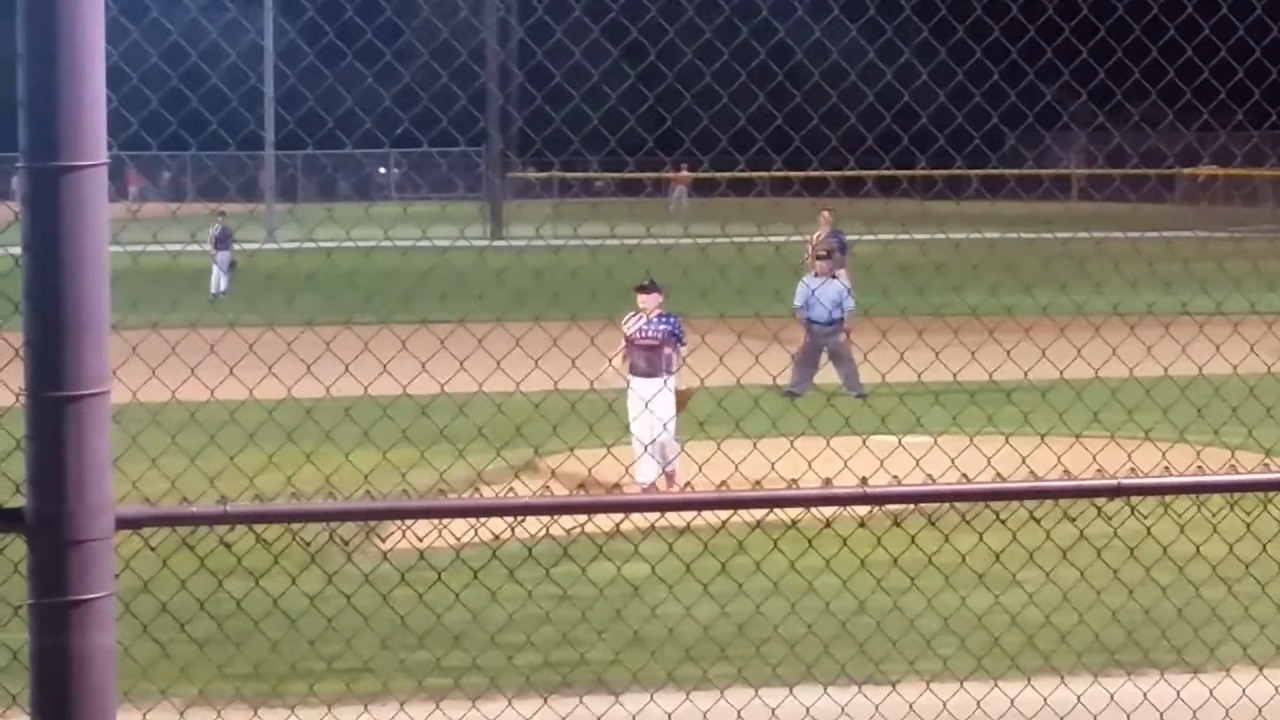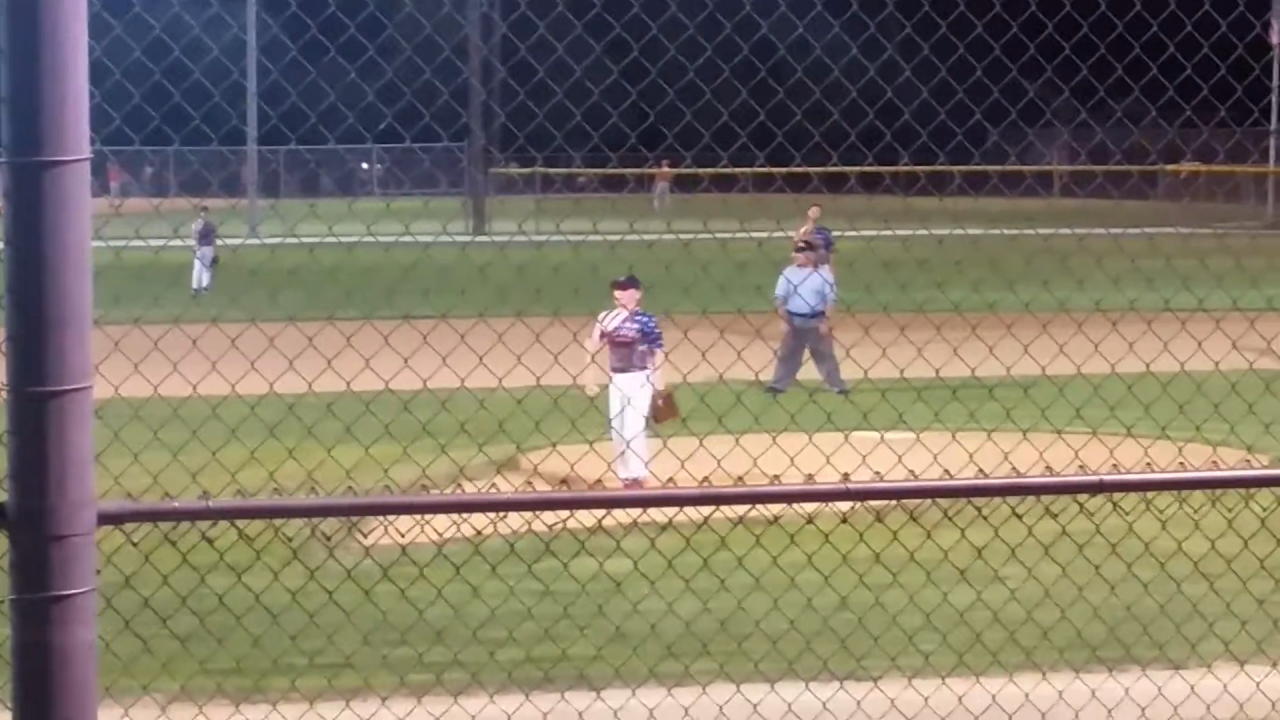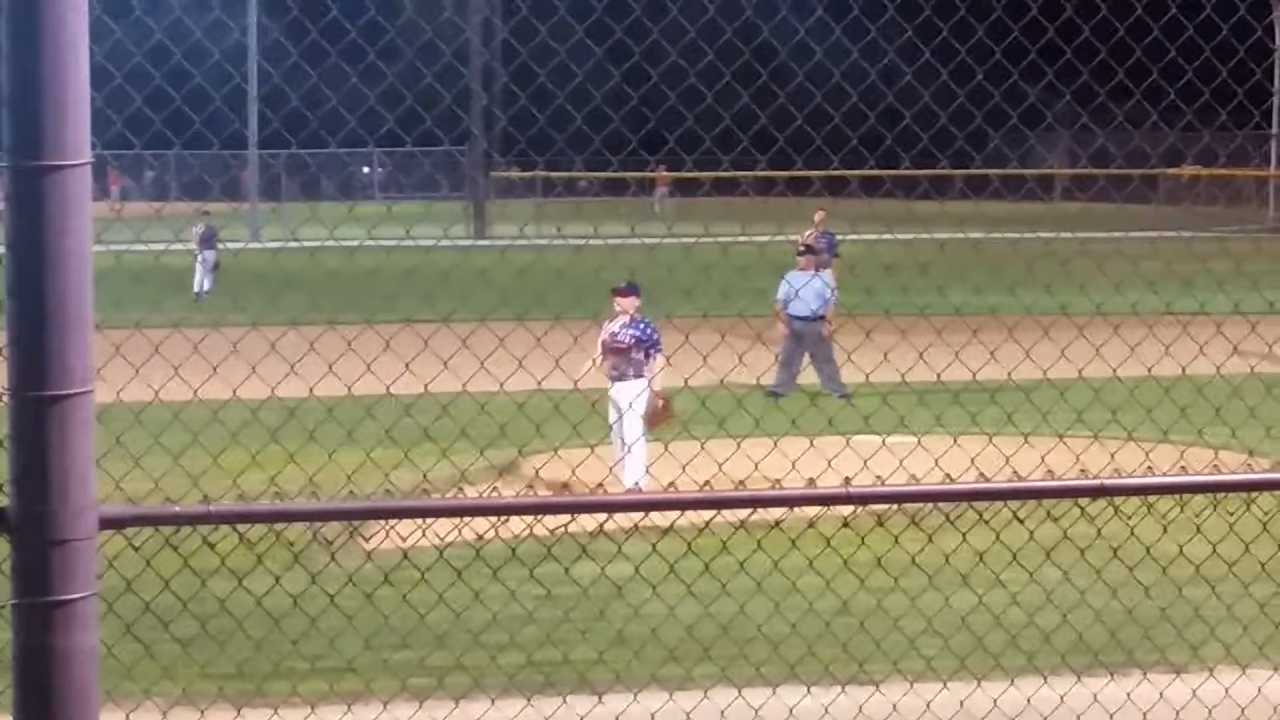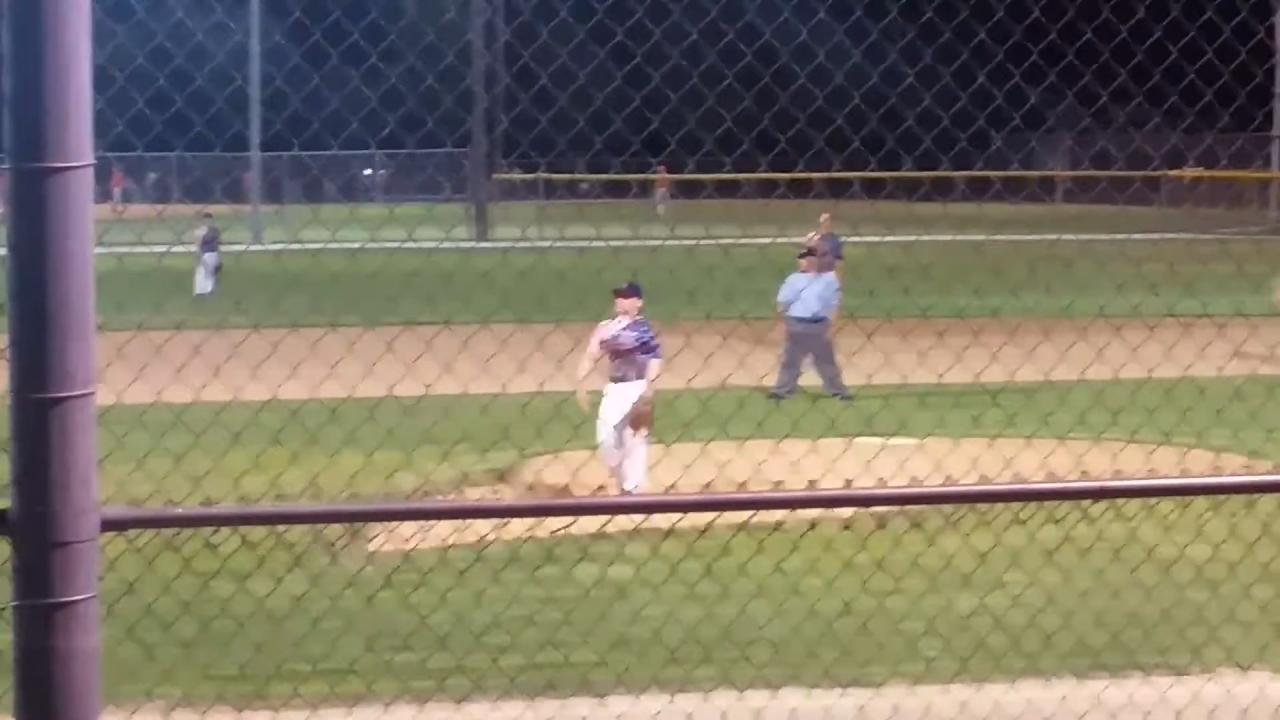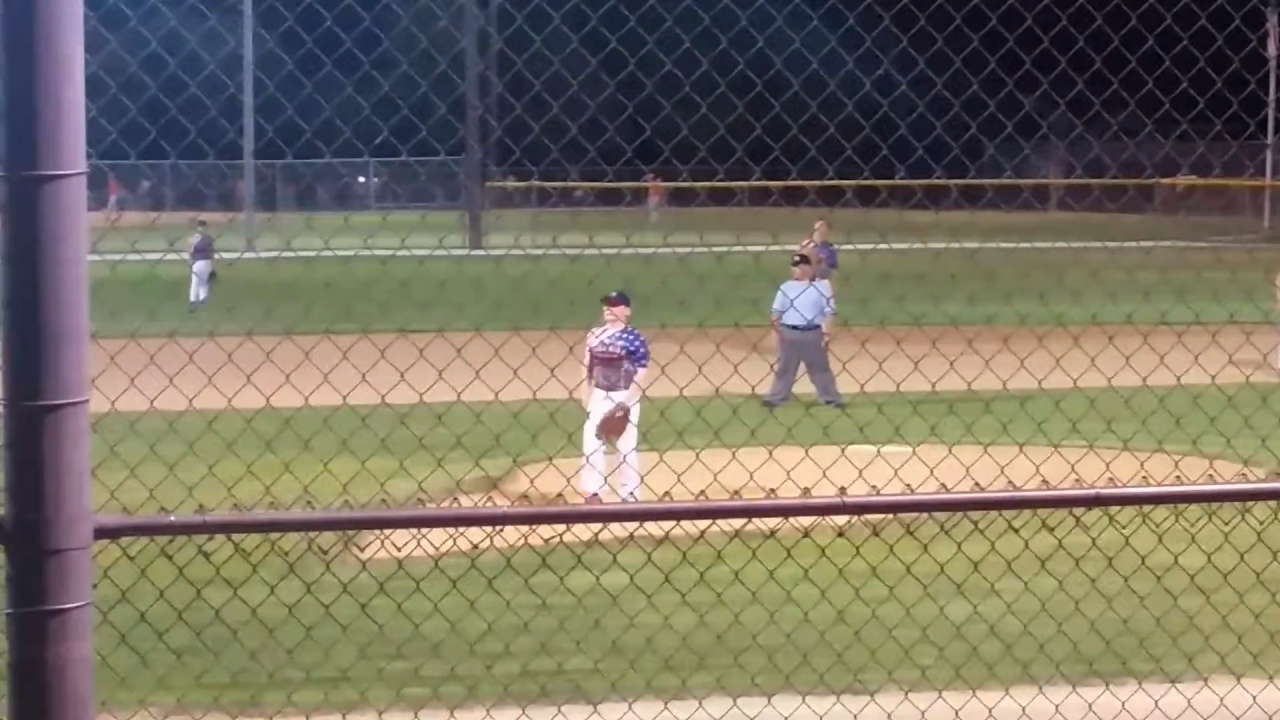
dt=0.2s
person 1, frame 1
left shoulder: (671, 321)
right shoulder: (630, 321)
left elbow: (679, 351)
right elbow: (625, 350)
left wrist: (677, 380)
right wrist: (611, 367)
left hip: (663, 384)
right hip: (637, 384)
left knee: (665, 431)
right knee: (640, 433)
left ankle: (668, 468)
right ankle: (646, 480)
person 1, frame 2
left shoulder: (646, 320)
right shoulder: (606, 318)
left elbow: (658, 353)
right elbow: (592, 346)
left wrist: (659, 384)
right wrist: (589, 379)
left hip: (639, 379)
right hip: (616, 380)
left knee: (635, 428)
right knee: (618, 430)
left ankle: (638, 476)
right ankle: (627, 476)
person 1, frame 3
left shoulder: (643, 326)
right shoulder: (609, 326)
left elbow: (658, 358)
right elbow: (600, 357)
left wrist: (656, 388)
right wrist: (581, 374)
left hip: (637, 387)
right hip: (615, 387)
left knee: (634, 436)
right knee: (619, 438)
left ankle: (635, 486)
right ankle: (628, 483)
person 1, frame 4
left shoulder: (644, 329)
right shoulder: (607, 327)
left elbow: (654, 364)
right elbow: (592, 354)
left wrist: (647, 394)
right wrist: (580, 382)
left hip: (635, 389)
right hip: (613, 388)
left knee: (634, 439)
right knee: (605, 437)
left ankle: (635, 488)
right ankle: (625, 480)
person 1, frame 5
left shoulder: (634, 338)
right shoulder: (595, 335)
left elbow: (641, 374)
right elbow: (588, 366)
left wrist: (627, 401)
right wrist: (586, 394)
left hip: (624, 398)
right hip: (599, 396)
left knee: (626, 448)
right knee: (592, 445)
left ankle: (630, 496)
right ankle: (592, 492)
